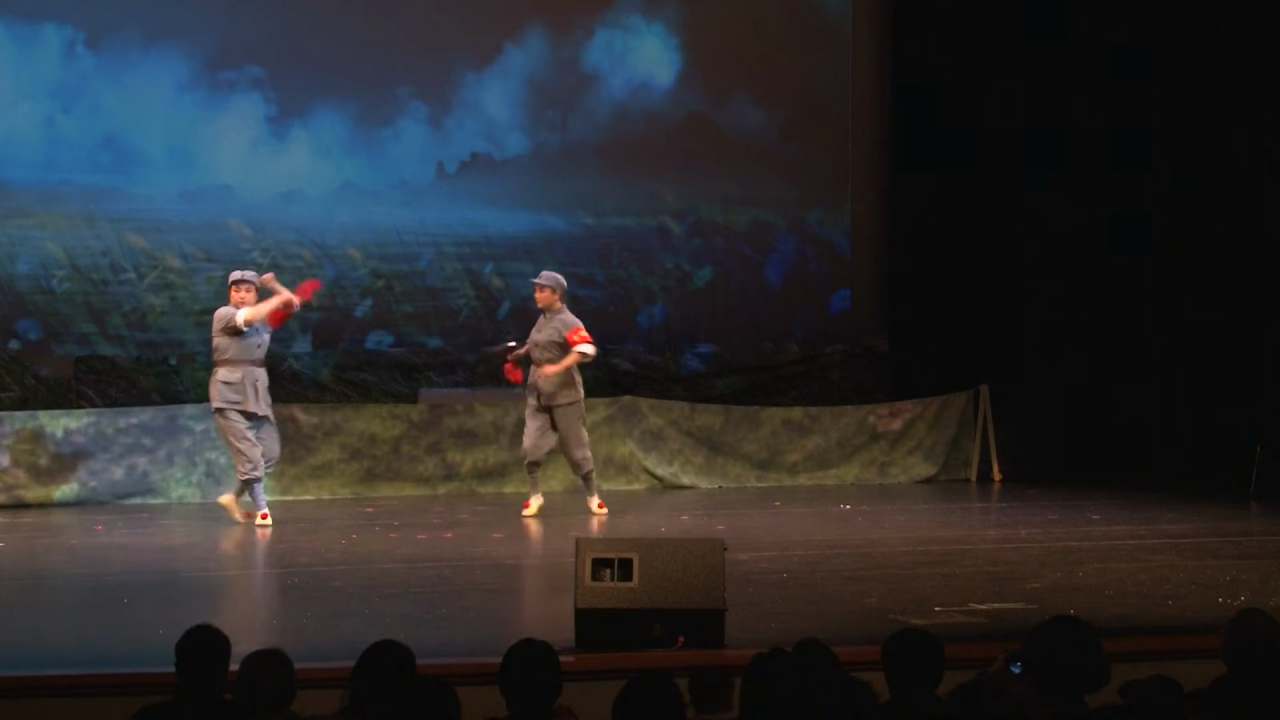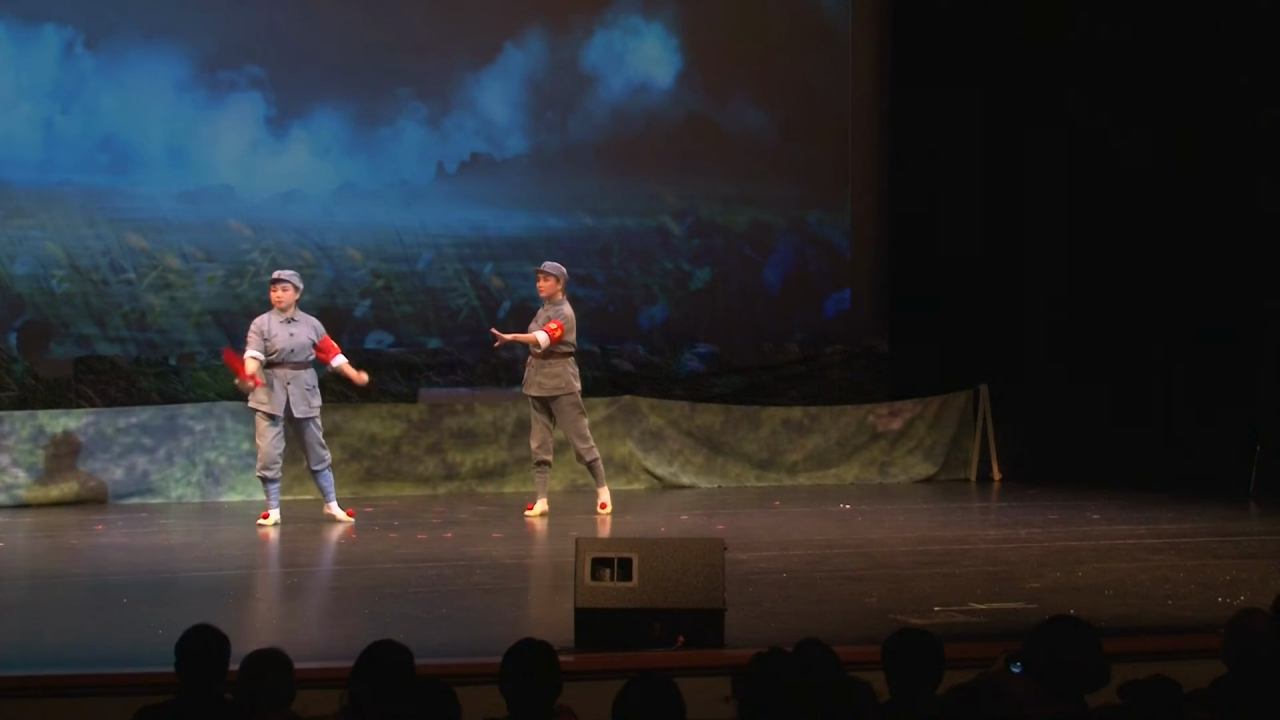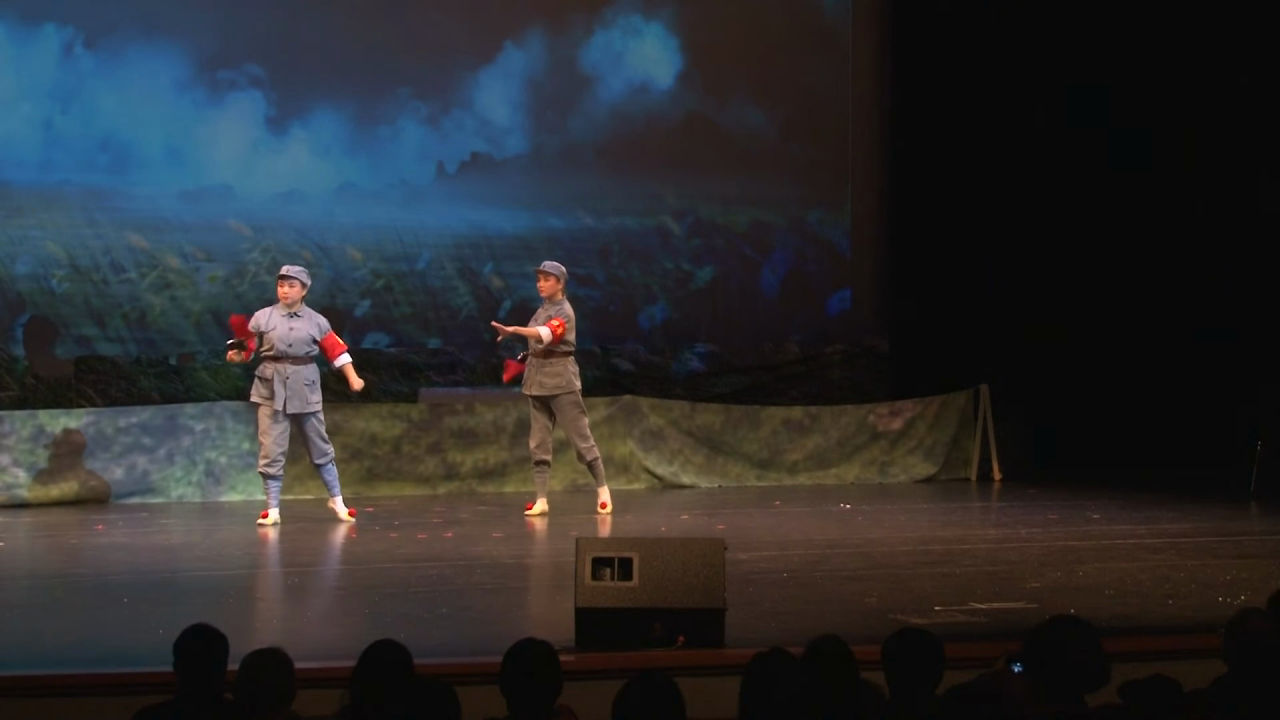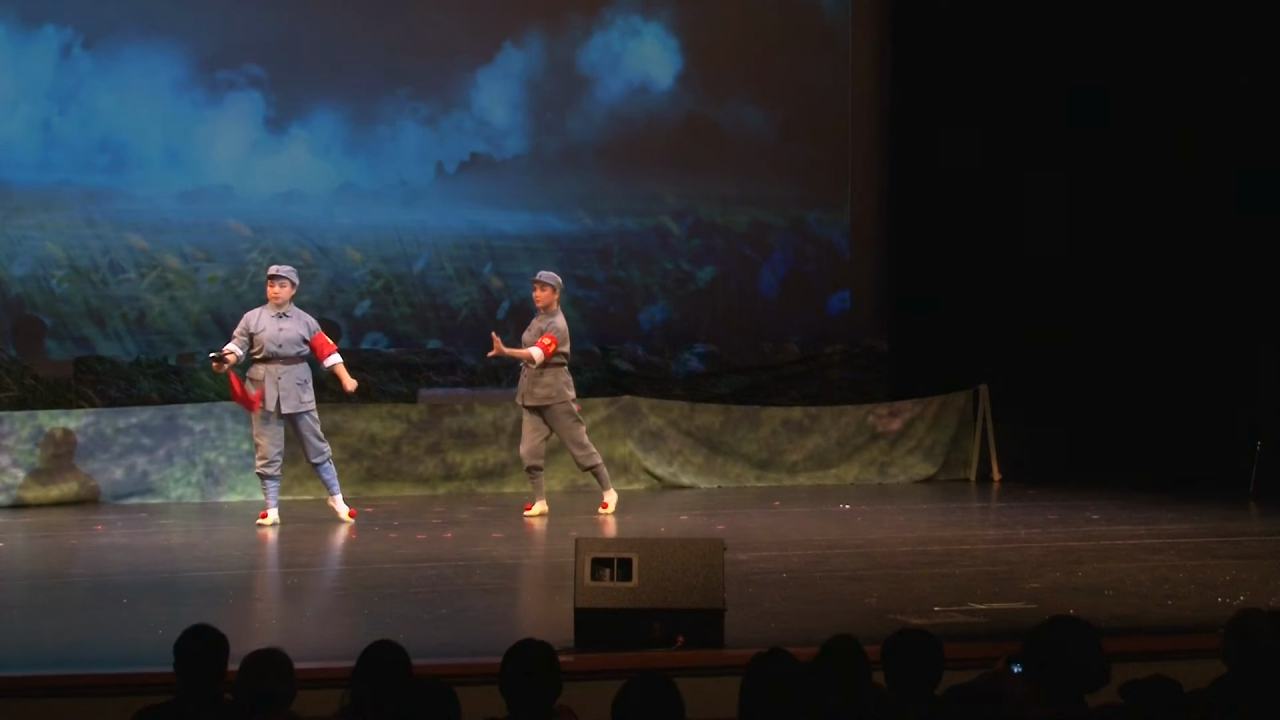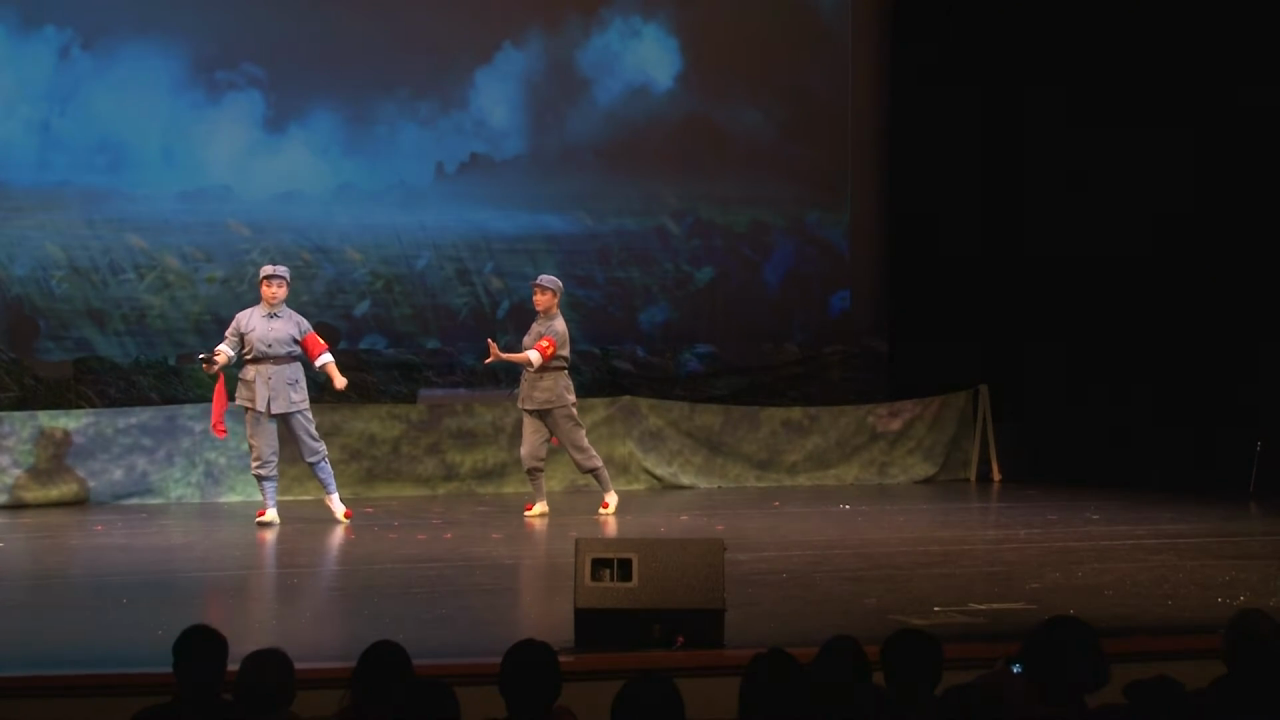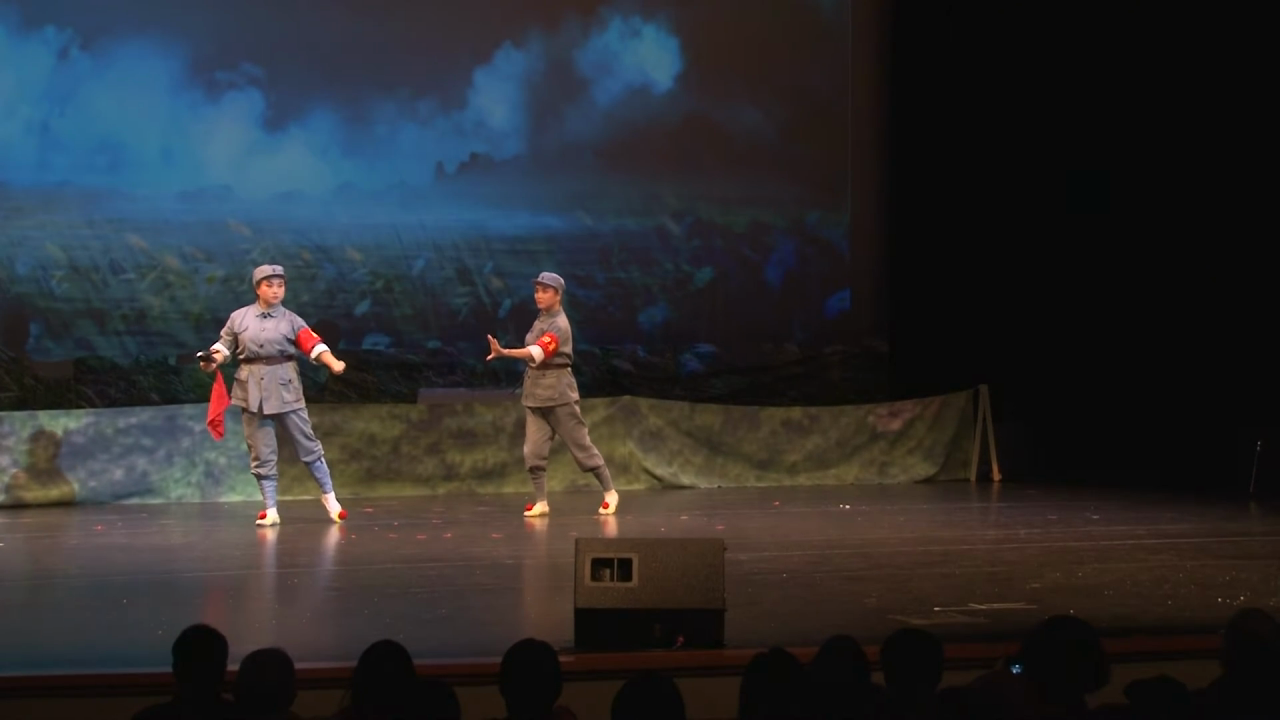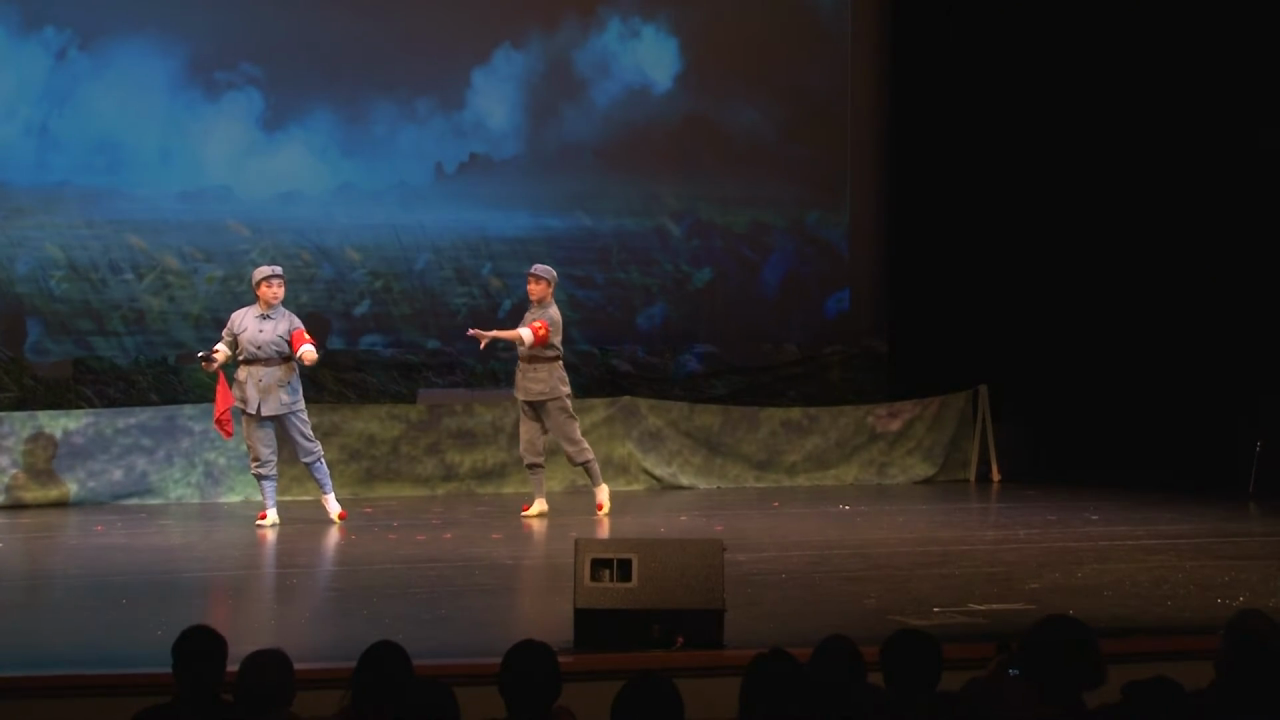
dt=0.4s
person 1, frame 1
left shoulder: (262, 318)
right shoulder: (223, 315)
left elbow: (291, 304)
right elbow: (248, 316)
left wrist: (273, 285)
right wrist: (279, 299)
left hip: (255, 391)
right hip: (230, 393)
left knee: (270, 451)
right knee: (249, 455)
left ankle: (232, 497)
right ankle: (261, 509)
person 1, frame 2
left shoulder: (311, 324)
right shoulder: (262, 323)
left elbow: (330, 354)
right elbow: (253, 356)
left wrist: (354, 375)
right wrist: (248, 376)
left hip: (304, 392)
right hip: (271, 393)
left knee: (317, 451)
right knee: (268, 452)
left ankle: (331, 504)
right ankle: (272, 510)
person 1, frame 3
left shoulder: (316, 321)
right shoulder: (262, 317)
left elbow: (337, 351)
right elbow: (247, 347)
left wrist: (353, 377)
right wrist: (237, 355)
left hip: (305, 387)
right hip: (271, 389)
left knee: (320, 445)
right knee: (271, 450)
left ankle: (336, 499)
right ankle: (272, 509)
person 1, frame 4
left shoulder: (305, 321)
right shoulder: (252, 318)
left elbow: (326, 351)
right elbow: (237, 348)
left wrist: (345, 378)
right wrist: (224, 363)
left hip: (297, 387)
right hip: (264, 388)
left knee: (316, 444)
right knee: (268, 451)
left ankle: (336, 498)
right ankle: (271, 510)
person 1, frame 5
left shoulder: (296, 321)
right shoulder: (244, 318)
left elbow: (318, 351)
right elbow: (229, 349)
left wrist: (336, 376)
right wrist: (215, 363)
left hip: (291, 387)
right hip: (257, 389)
left knee: (311, 444)
right knee: (262, 452)
left ankle: (333, 497)
right ankle: (270, 509)
person 1, frame 6
left shoulder: (290, 320)
right shoulder: (239, 317)
left elbow: (313, 344)
right elbow: (224, 347)
left wrist: (333, 363)
right wrist: (212, 362)
left hip: (285, 387)
right hip: (252, 389)
left knee: (307, 443)
right knee: (261, 452)
left ankle: (329, 496)
right ankle: (270, 510)
person 1, frame 7
left shoulder: (290, 320)
right shoulder: (239, 317)
left elbow: (304, 345)
right elbow: (226, 346)
left wrist: (309, 356)
right wrist: (214, 362)
left hip: (284, 387)
right hip: (251, 389)
left knee: (306, 444)
right knee: (261, 453)
left ankle: (329, 496)
right ankle: (270, 510)
person 2, frame 1
left shoulder: (568, 321)
right shoulder: (542, 320)
left elbow: (585, 348)
left wrist: (557, 368)
right wrist: (520, 353)
left hip: (564, 389)
right hip: (537, 390)
left knee: (576, 448)
right knee: (531, 445)
left ankle: (593, 497)
right ankle: (534, 496)
person 2, frame 2
left shoulder: (563, 312)
right shoulder: (544, 309)
left elbow: (544, 337)
left wrist: (512, 337)
right wrist: (533, 357)
left hip: (561, 379)
right hip: (538, 379)
left knee: (580, 437)
right knee: (539, 442)
left ankle: (602, 490)
right ankle: (542, 500)
person 2, frame 3
left shoulder: (564, 311)
right shoulder: (542, 309)
left elbow: (547, 334)
left wrist: (515, 330)
left hip: (561, 379)
right hip: (537, 379)
left knee: (580, 436)
right knee: (539, 442)
left ankle: (602, 490)
right ankle: (541, 500)
person 2, frame 4
left shoulder: (556, 324)
right shoulder: (538, 319)
left elbow: (538, 353)
left wrist: (506, 352)
left hip: (554, 391)
right hip: (532, 391)
left knee: (579, 444)
right knee: (529, 451)
left ankle: (608, 492)
right ankle: (540, 501)
person 2, frame 5
left shoulder: (556, 328)
right shoulder: (539, 322)
left elbow: (536, 357)
left wrist: (502, 356)
left hip: (554, 394)
right hip: (532, 394)
left knee: (578, 447)
right knee: (530, 453)
left ankle: (609, 493)
right ankle: (540, 502)
person 2, frame 6
left shoulder: (558, 325)
right shoulder: (542, 319)
left elbow: (538, 352)
left wrist: (504, 352)
left hip: (558, 392)
right hip: (535, 392)
left knee: (581, 445)
right knee: (533, 452)
left ankle: (609, 492)
right ankle: (541, 502)
person 2, frame 7
left shoulder: (550, 316)
right shoulder: (533, 311)
left elbow: (527, 336)
left wrist: (491, 334)
left hip: (549, 385)
right hip: (527, 385)
left knee: (570, 439)
right knee: (530, 446)
left ankle: (599, 487)
right ankle: (539, 500)
